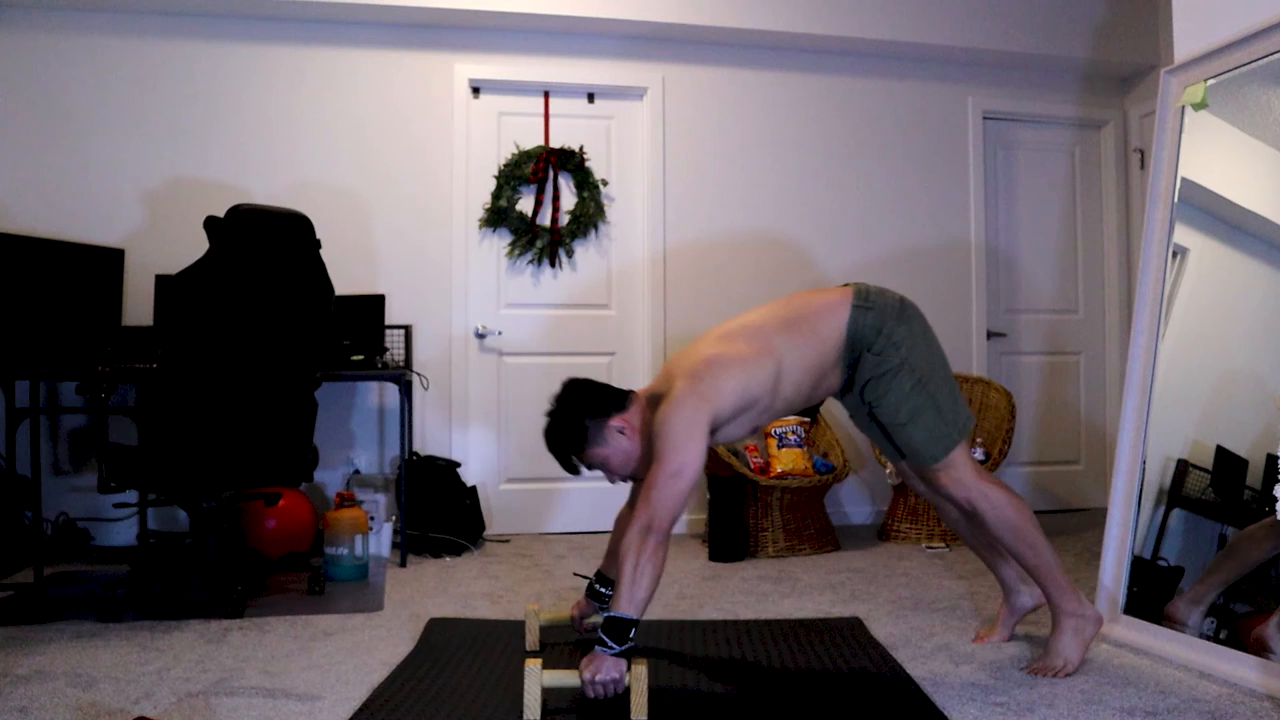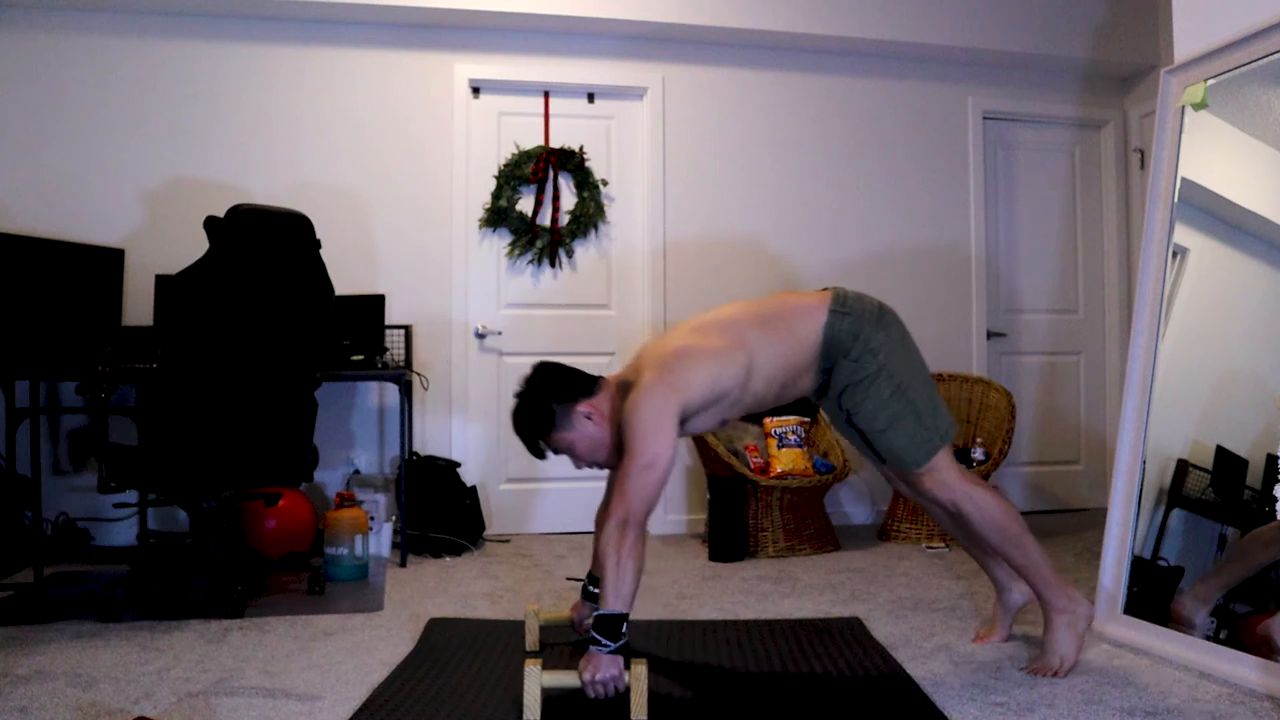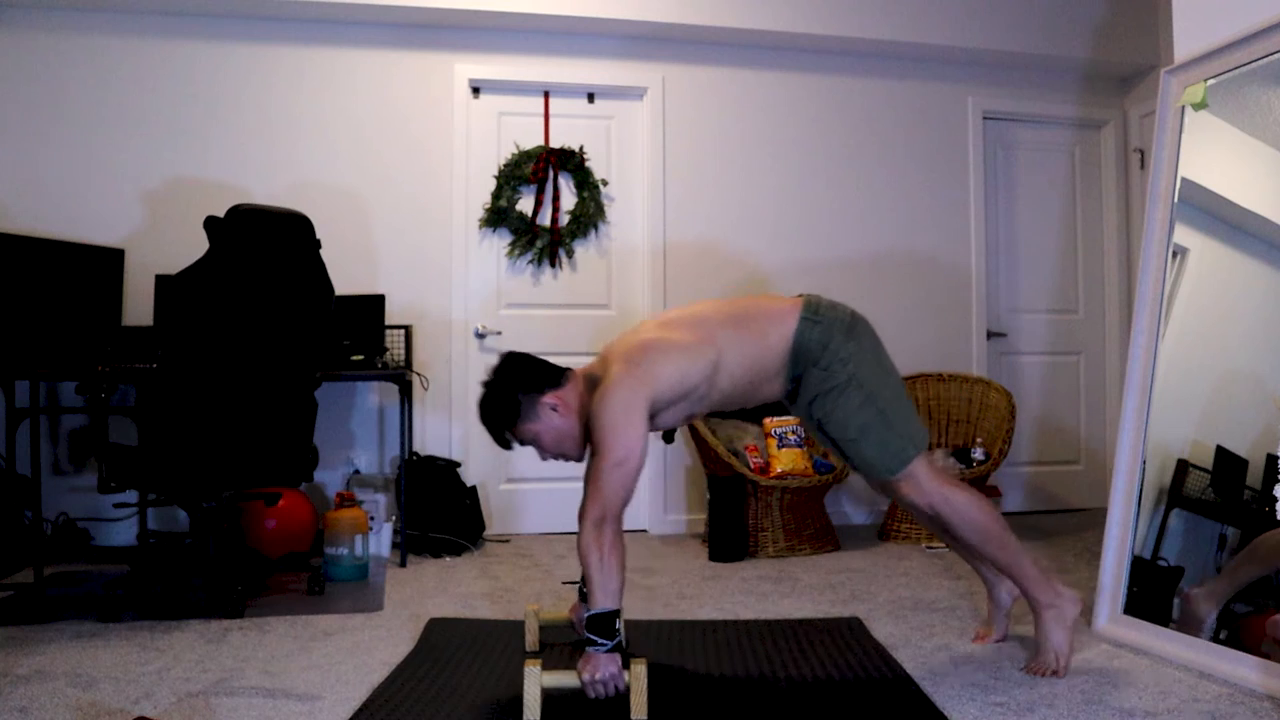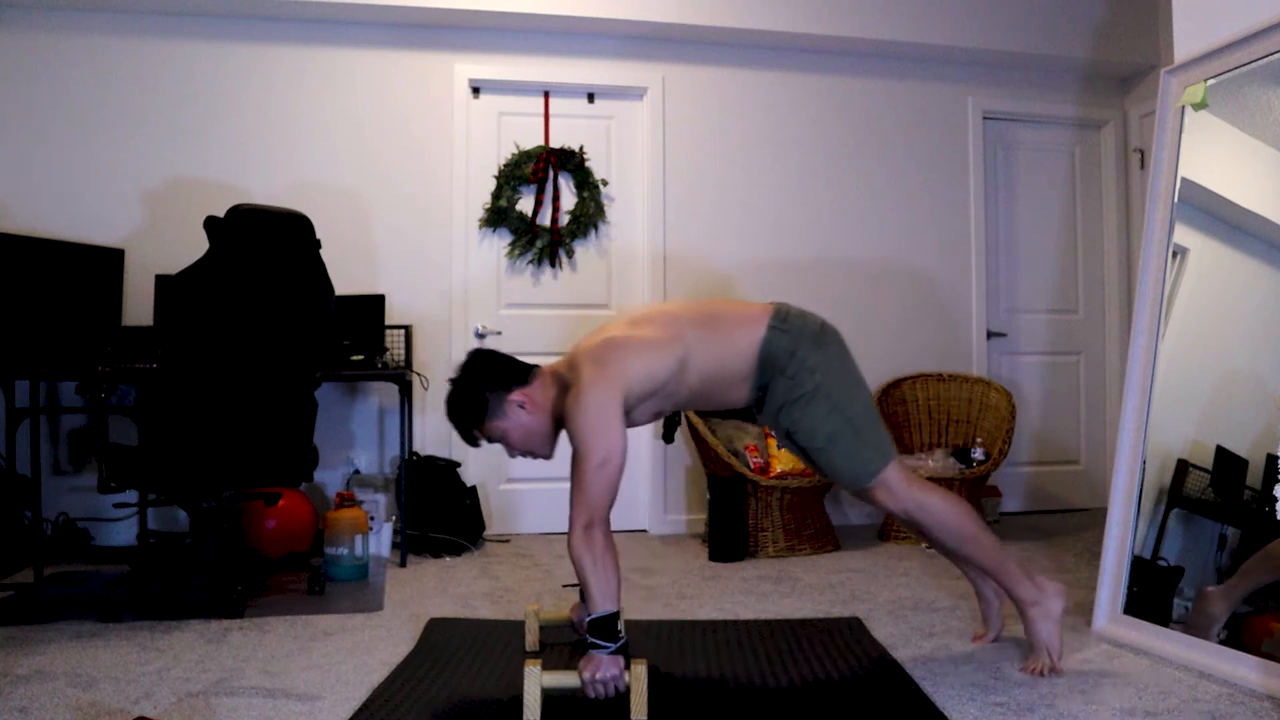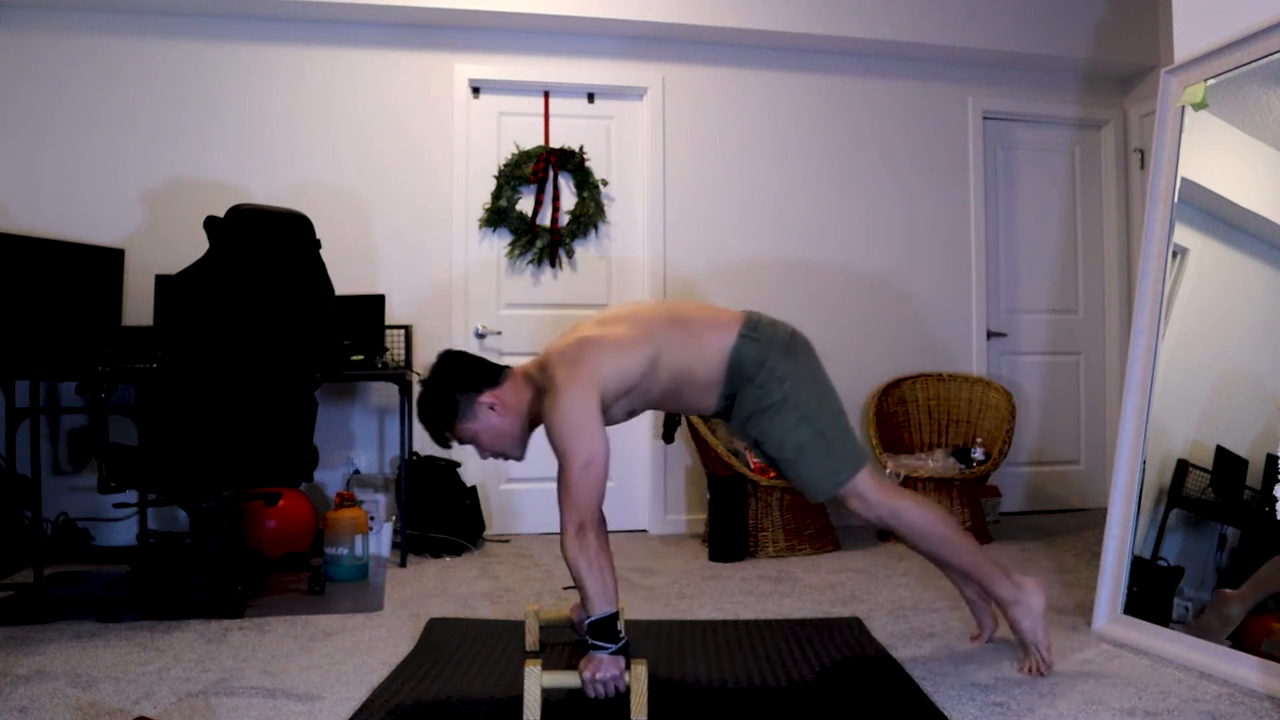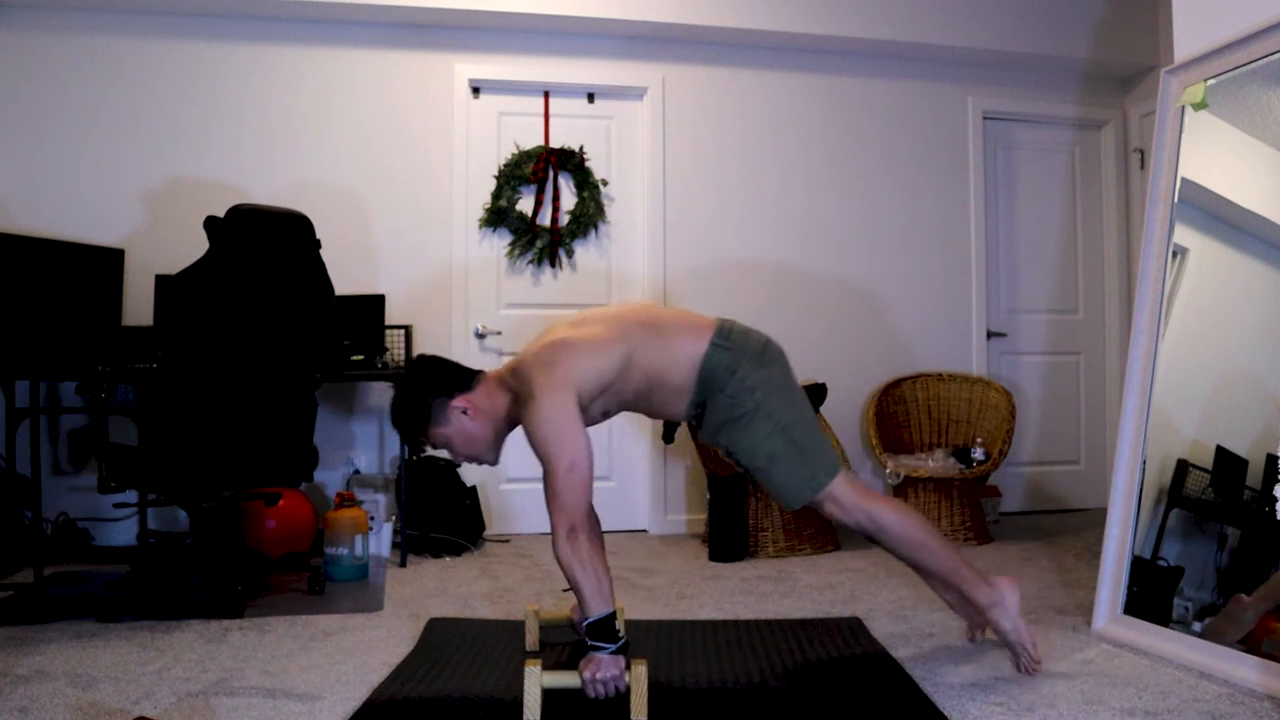
dt=0.1s
person 1, frame 1
left shoulder: (682, 410)
right shoulder: (660, 403)
left elbow: (649, 534)
right elbow: (637, 515)
left wrist: (614, 642)
right wrist: (599, 595)
left hip: (877, 333)
right hip: (854, 345)
left knee: (958, 481)
right knee: (928, 481)
left ankle: (1072, 607)
right ankle: (1018, 588)
person 1, frame 2
left shoulder: (648, 401)
right shoulder: (627, 389)
left elbow: (626, 527)
right elbow: (617, 508)
left wrist: (607, 640)
right wrist: (592, 594)
left hip: (856, 342)
right hip: (833, 348)
left knee: (942, 483)
right knee: (914, 484)
left ankle: (1063, 603)
right ankle: (1009, 585)
person 1, frame 3
left shoulder: (616, 393)
right shoulder: (605, 384)
left elbow: (600, 523)
right elbow: (600, 513)
left wrist: (606, 640)
right wrist: (593, 599)
left hip: (823, 347)
right hip: (808, 351)
left knee: (919, 486)
right knee: (902, 485)
left ankle: (1049, 598)
right ankle: (999, 582)
person 1, frame 4
left shoulder: (590, 393)
right shoulder: (575, 381)
left elbow: (590, 525)
right elbow: (588, 515)
left wrist: (607, 642)
right wrist: (594, 603)
left hip: (793, 358)
right hip: (782, 357)
left knee: (894, 491)
right knee: (879, 489)
left ankle: (1032, 593)
right ankle: (986, 582)
person 1, frame 5
left shoulder: (565, 392)
right shoulder: (552, 377)
left elbow: (581, 526)
right elbow: (588, 512)
left wrist: (606, 640)
right wrist: (596, 602)
left hip: (759, 366)
right hip: (750, 364)
left knee: (867, 495)
right knee: (858, 493)
left ankle: (1009, 591)
right ankle: (974, 586)
person 1, frame 6
left shoulder: (542, 396)
right shoulder: (529, 380)
left elbow: (572, 528)
right elbow: (580, 511)
left wrist: (606, 642)
right wrist: (593, 607)
left hip: (732, 376)
right hip: (727, 369)
left knee: (843, 503)
right knee: (836, 498)
left ankle: (987, 594)
right ankle: (957, 590)
